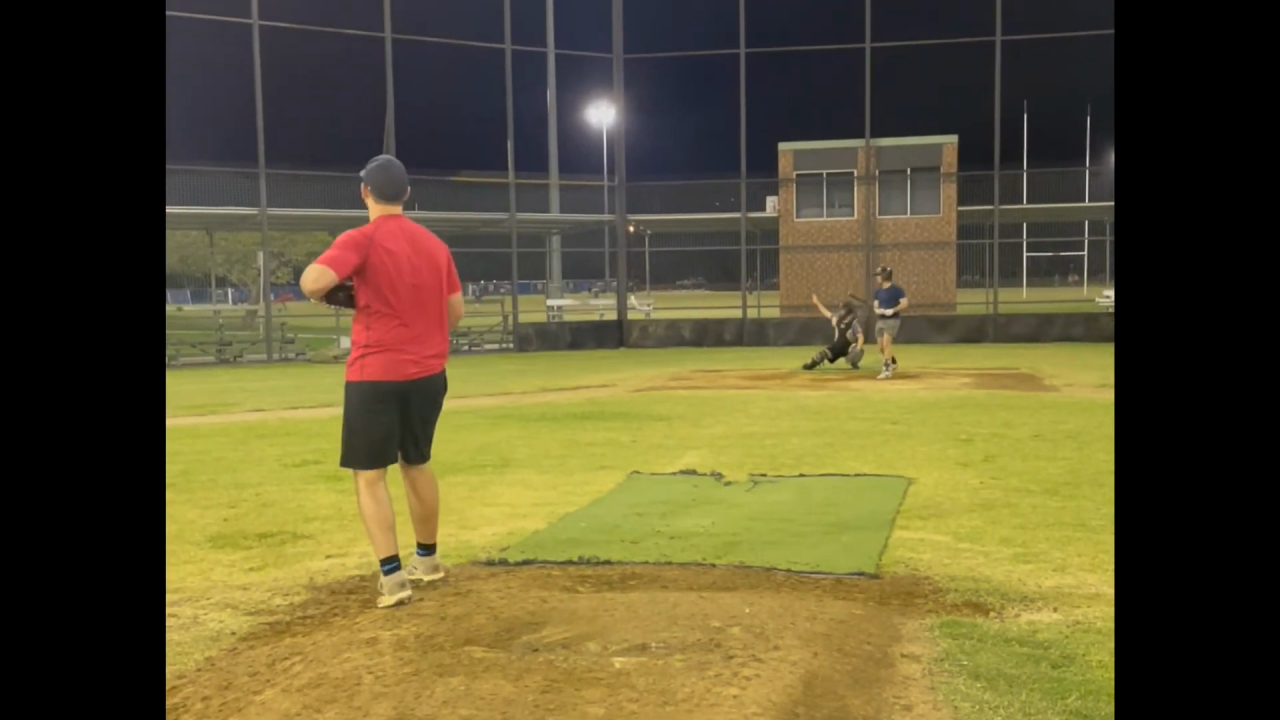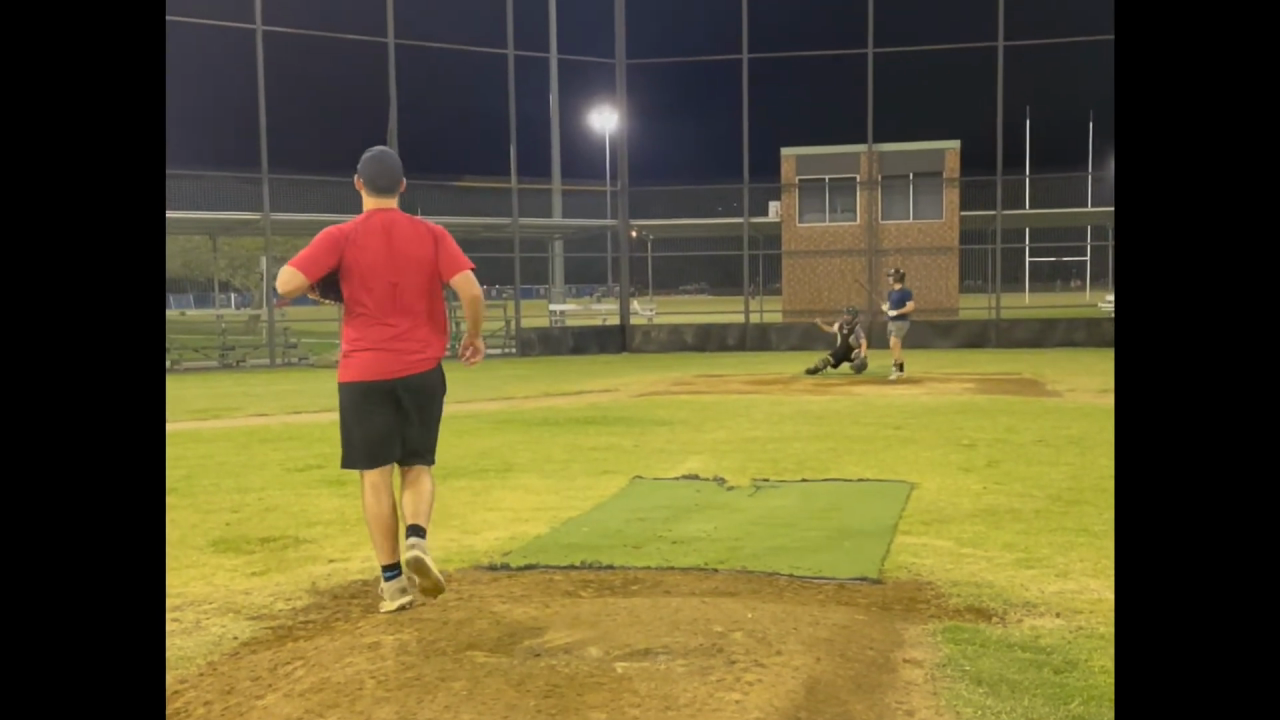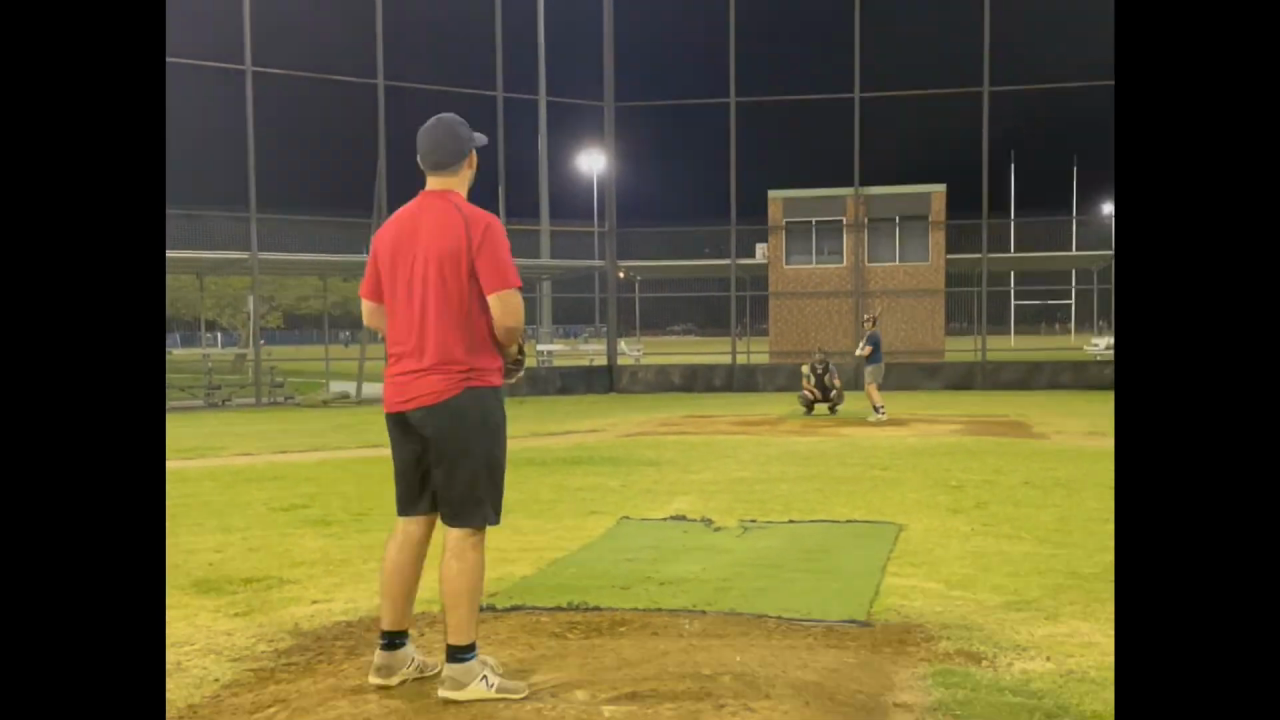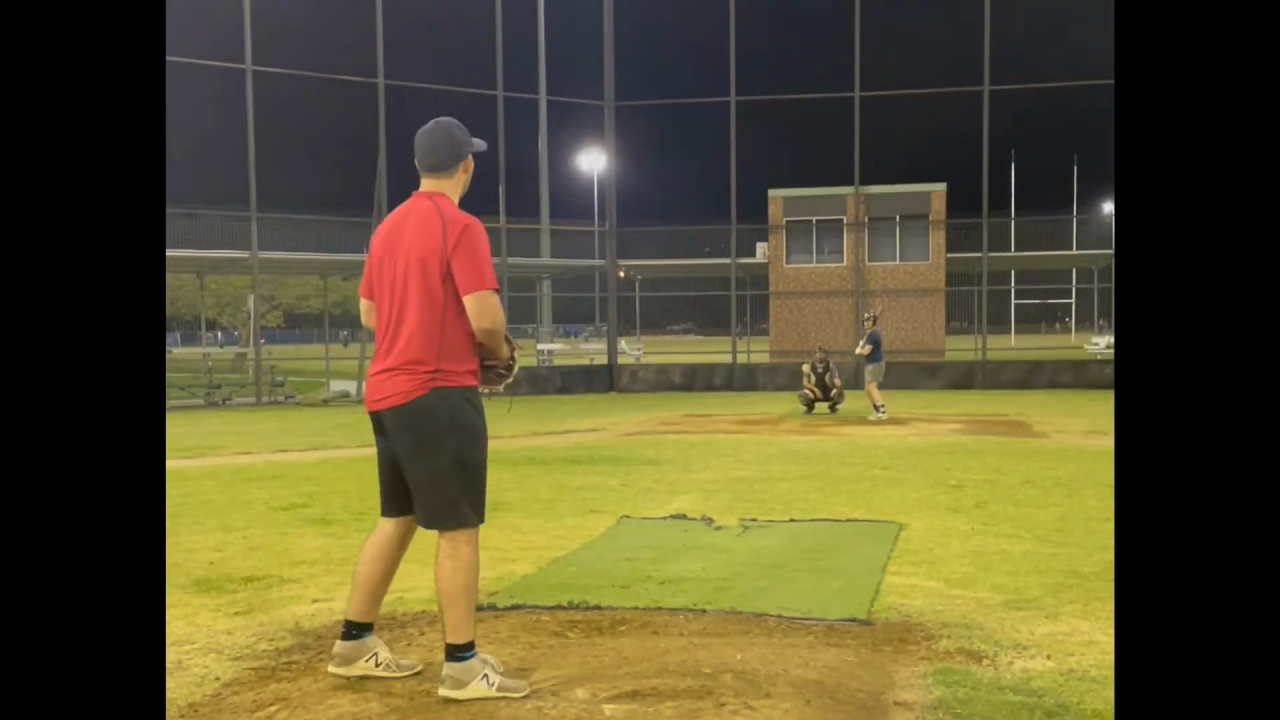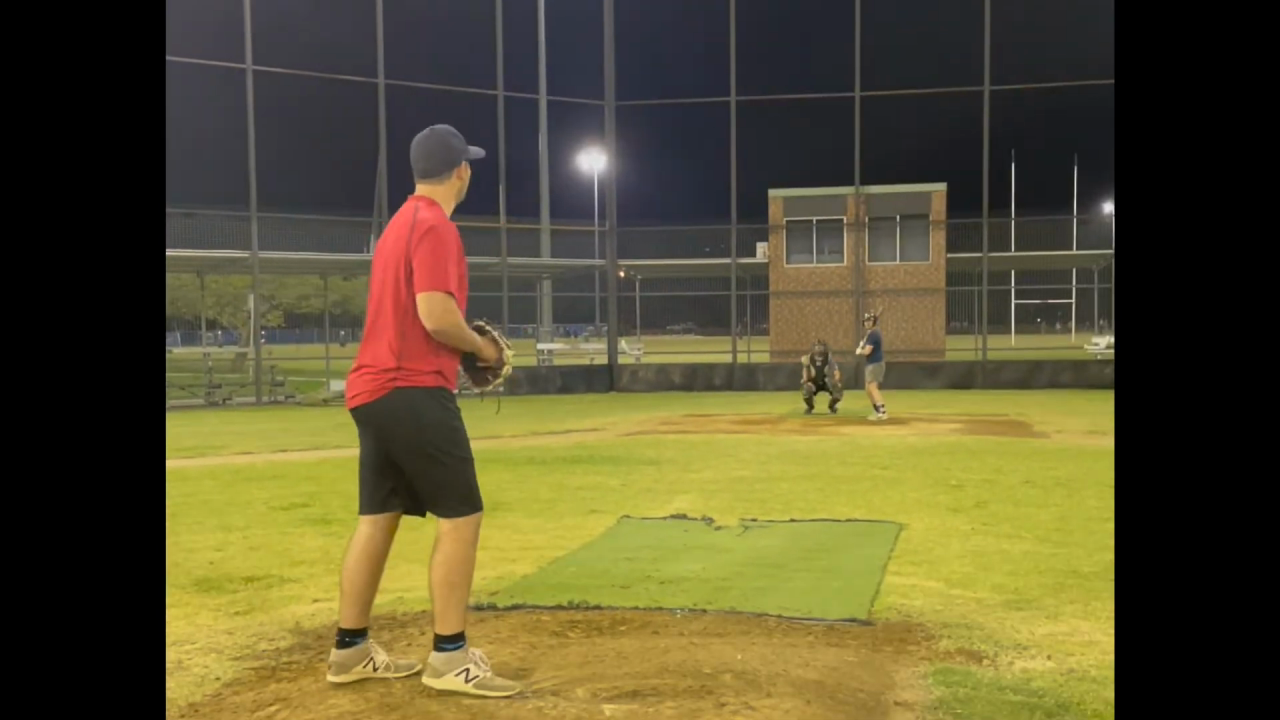
dt=0.3s
person 1, frame 1
left shoulder: (359, 239)
right shoulder: (435, 245)
left elbow: (313, 283)
right elbow: (457, 310)
left wrist: (326, 287)
left hip: (373, 374)
right hip: (428, 372)
left knee: (370, 475)
right knee: (418, 465)
left ankle: (392, 577)
right ankle: (427, 558)
person 1, frame 2
left shoulder: (340, 237)
right shoulder: (431, 234)
left elbow: (286, 285)
right elbow: (471, 291)
left wrist: (317, 277)
right wrist: (473, 335)
left hip: (363, 372)
right hip: (422, 370)
left knee: (376, 475)
right knee: (418, 466)
left ankle: (393, 580)
right ankle: (417, 541)
person 1, frame 3
left shoulder: (390, 230)
right shoulder: (479, 225)
left elbow: (371, 316)
right elbow: (507, 316)
right wrist: (508, 350)
left hip: (403, 395)
right hip: (462, 393)
left knee: (413, 519)
right knee: (465, 527)
left ankle: (393, 653)
right ankle: (461, 665)
person 1, frame 4
left shoulder: (387, 228)
right shoulder: (461, 226)
left elbow: (369, 314)
right elbow: (486, 317)
right wrist: (498, 350)
left hip: (388, 392)
right hip: (439, 393)
left knee: (397, 519)
right knee: (458, 528)
left ankle: (354, 643)
right ankle: (461, 666)
person 1, frame 5
left shoulder: (400, 224)
right shoulder: (436, 226)
right elbow: (436, 316)
left wrist: (464, 342)
right wrist: (481, 346)
left hip: (379, 388)
right hip: (412, 389)
left knee: (377, 517)
right knee: (461, 515)
left ankle: (351, 649)
right ankle: (450, 657)
